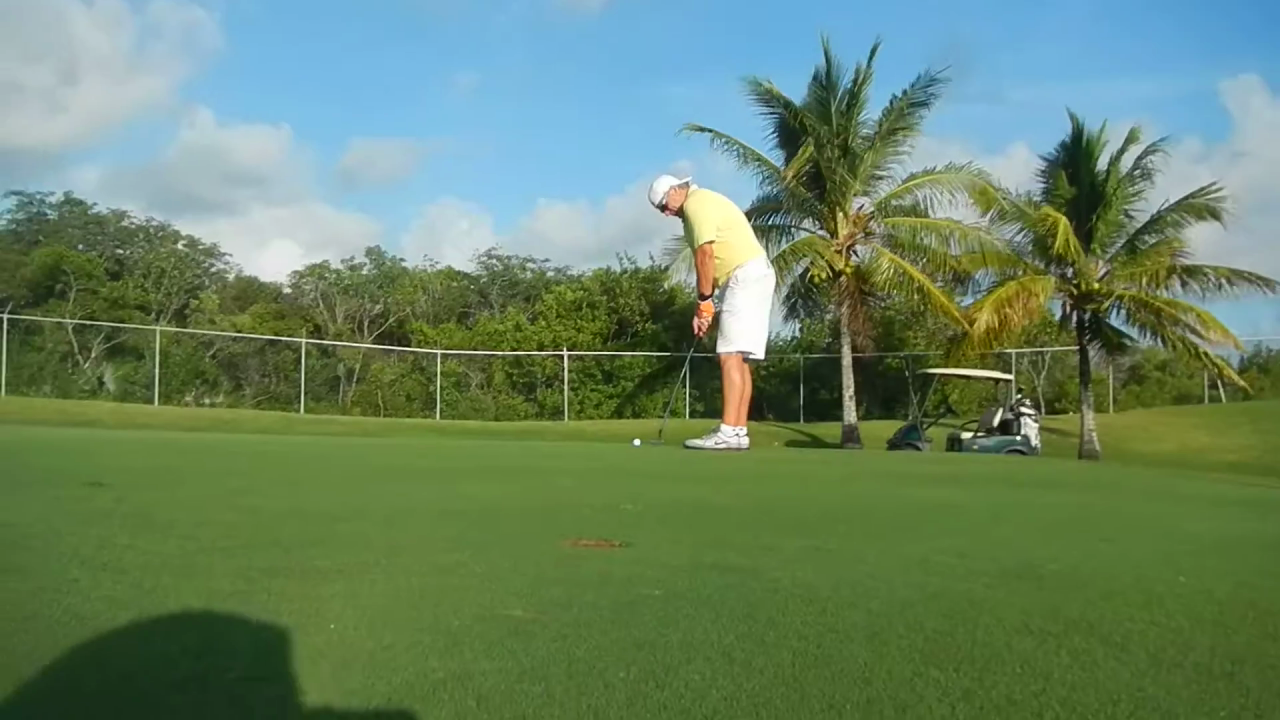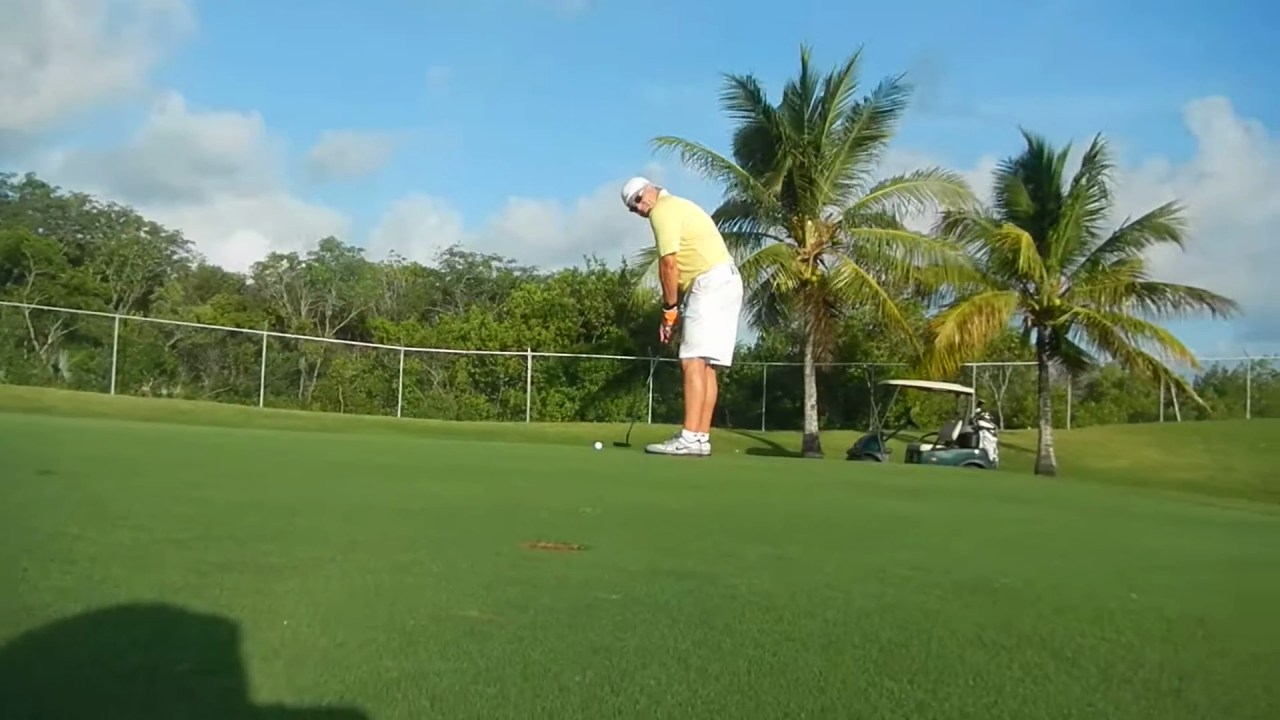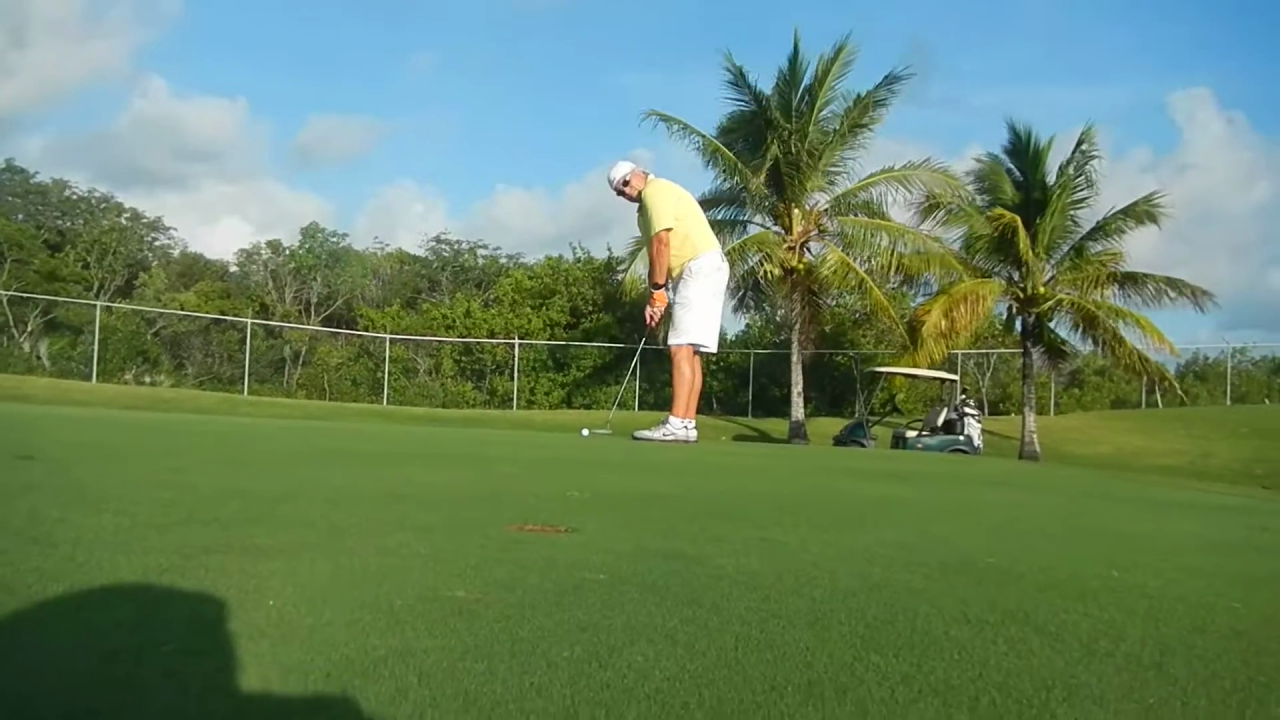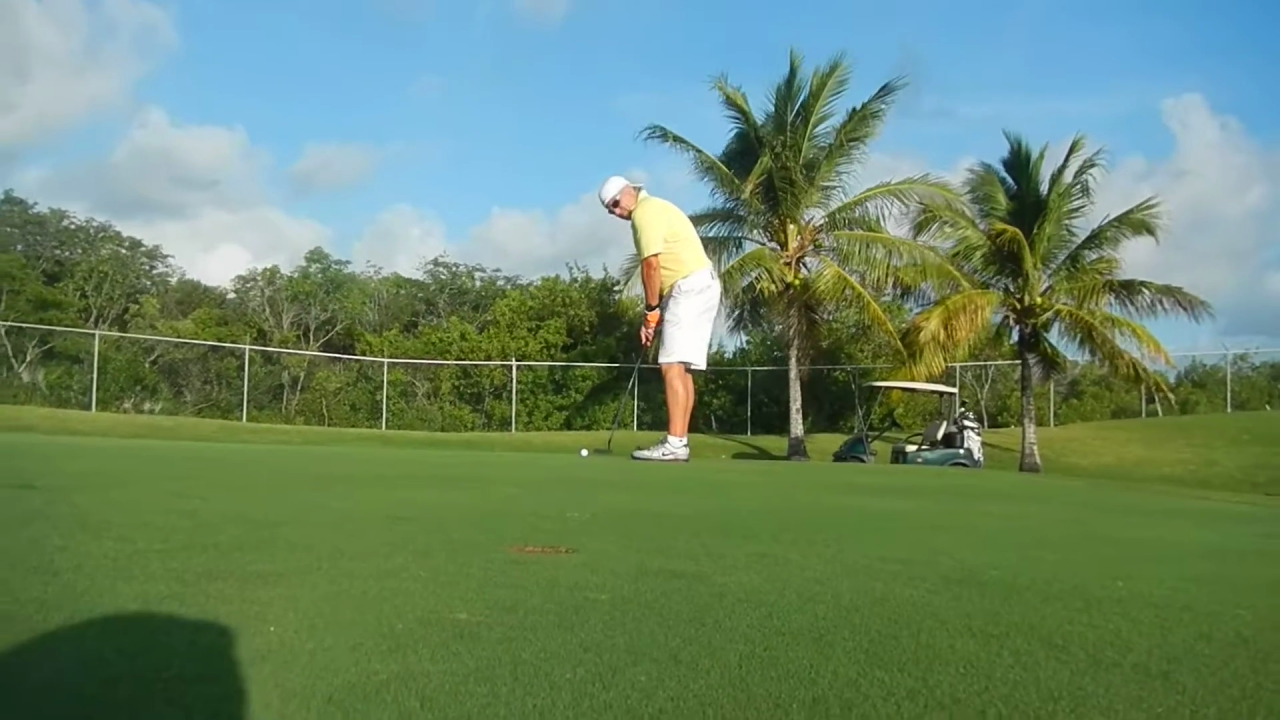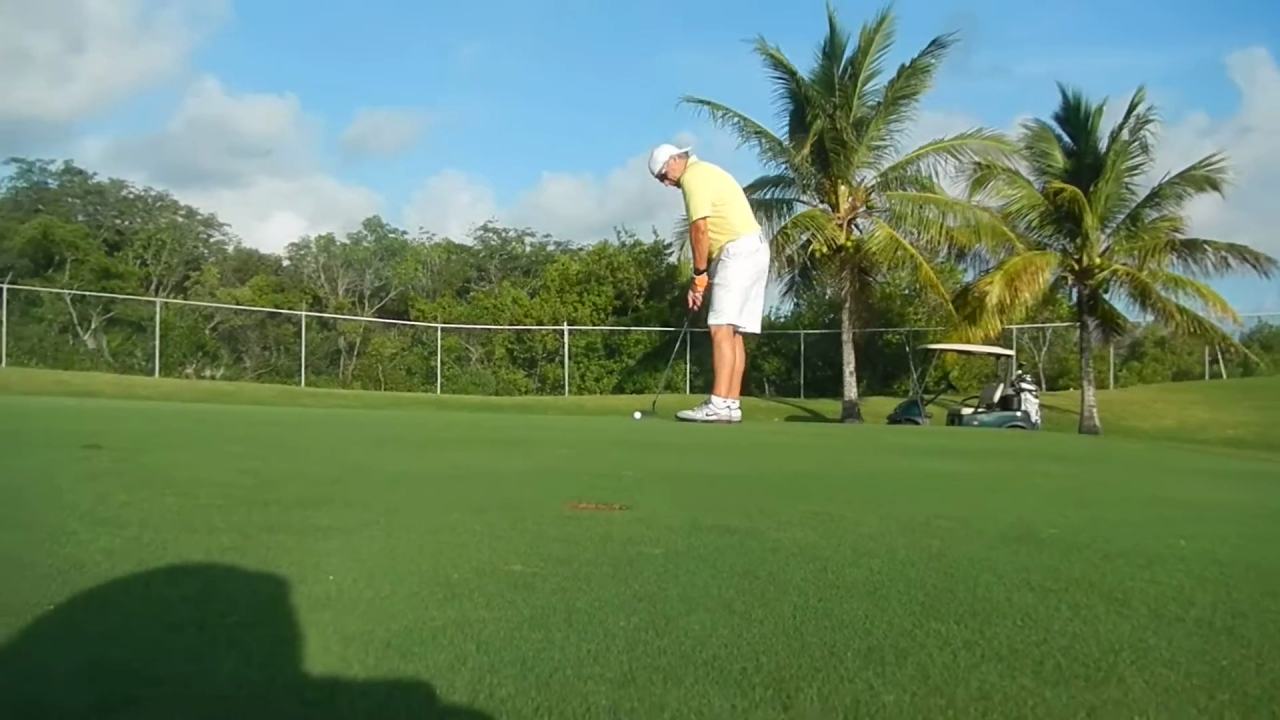
dt=0.5s
person 1, frame 1
left shoulder: (697, 202)
right shoulder: (691, 217)
left elbow: (706, 255)
right elbow: (705, 264)
left wrist: (704, 302)
right wrist: (703, 307)
left hip: (747, 276)
right hip: (742, 280)
left knee: (731, 355)
right knee: (738, 357)
left ankle: (728, 431)
right ankle: (738, 431)
person 1, frame 2
left shoulder: (663, 209)
right shoulder: (673, 210)
left elbow: (668, 264)
right elbow: (678, 269)
left wrist: (669, 310)
right wrist: (672, 311)
left hip: (712, 283)
right hip: (722, 284)
left knee: (693, 360)
right knee: (705, 365)
left ankle: (689, 437)
right ankle: (700, 438)
person 1, frame 3
left shoulder: (656, 190)
right shoulder: (643, 210)
left elbow: (662, 242)
right elbow: (655, 256)
left wrist: (657, 290)
right wrist: (654, 297)
left hip: (701, 268)
right hip: (693, 273)
left knee: (682, 347)
right knee: (690, 350)
left ankle: (677, 423)
right ankle: (687, 424)
person 1, frame 4
left shoulder: (645, 211)
right shoulder: (649, 212)
left elbow: (651, 266)
right elbow: (657, 268)
left wrist: (651, 311)
right wrist: (653, 313)
left hip: (691, 287)
right hip: (694, 288)
left knee: (672, 365)
right knee: (680, 366)
left ankle: (674, 443)
right ankle: (679, 441)
person 1, frame 5
left shoulder: (694, 175)
right shoulder: (701, 175)
left elbow: (700, 229)
right elbow: (709, 232)
left wrist: (699, 274)
right wrist: (702, 276)
left hip: (739, 251)
right hip: (744, 251)
left knee: (722, 328)
right knee: (732, 330)
left ankle: (719, 404)
right ankle: (731, 404)
